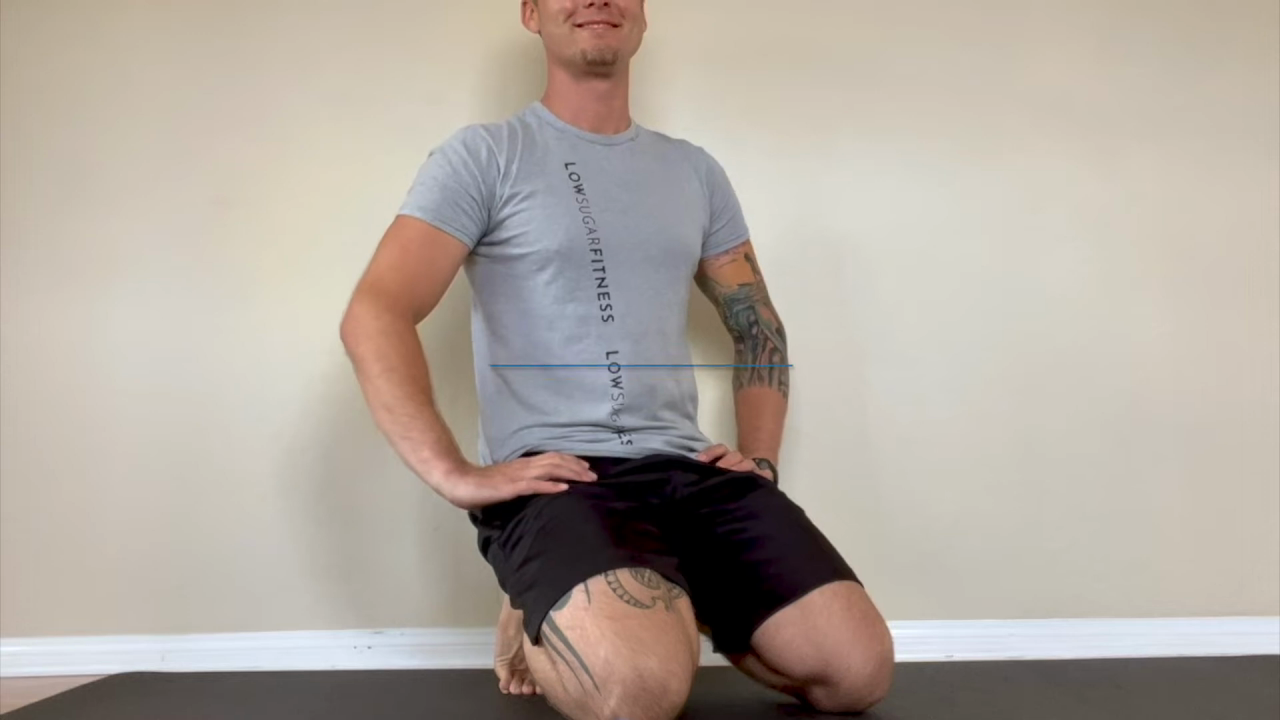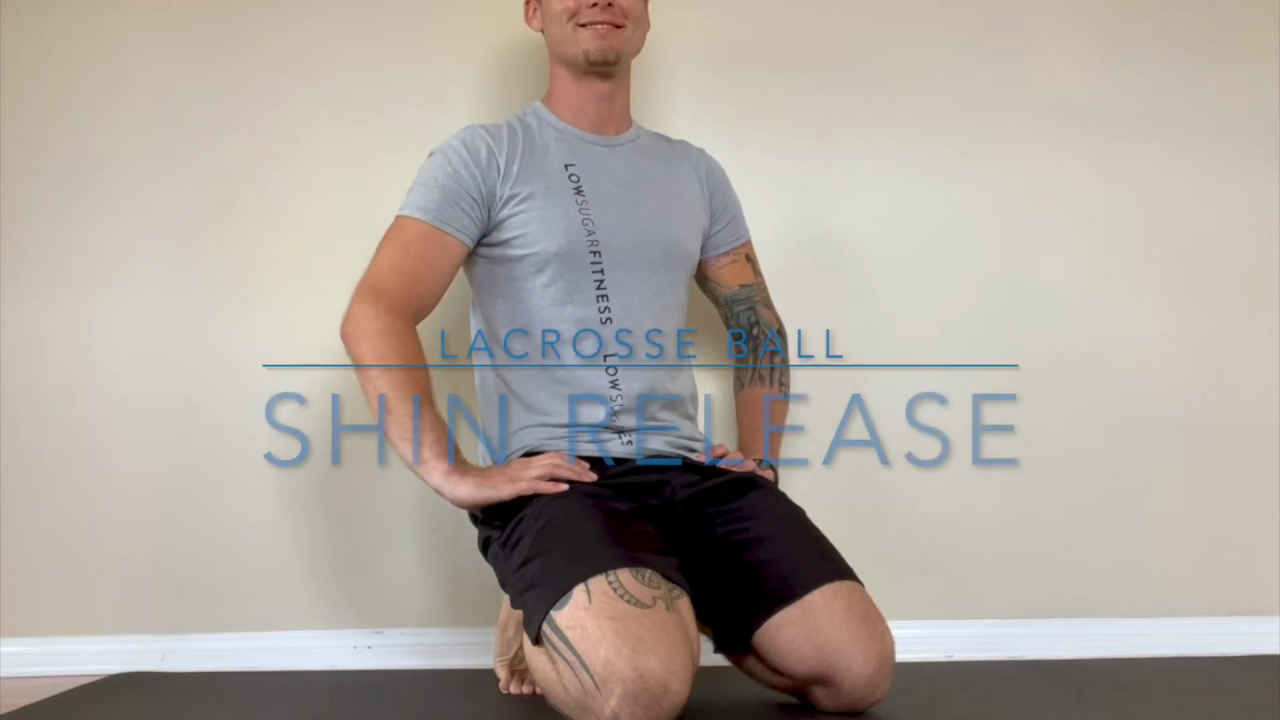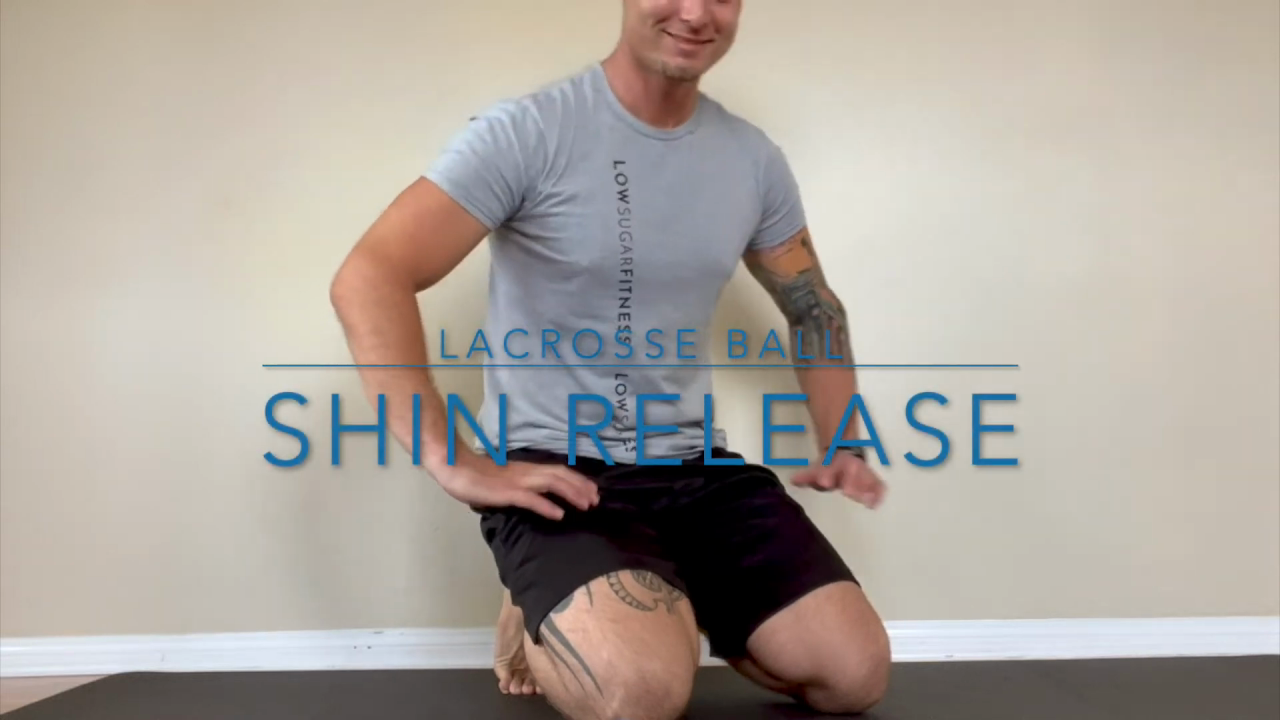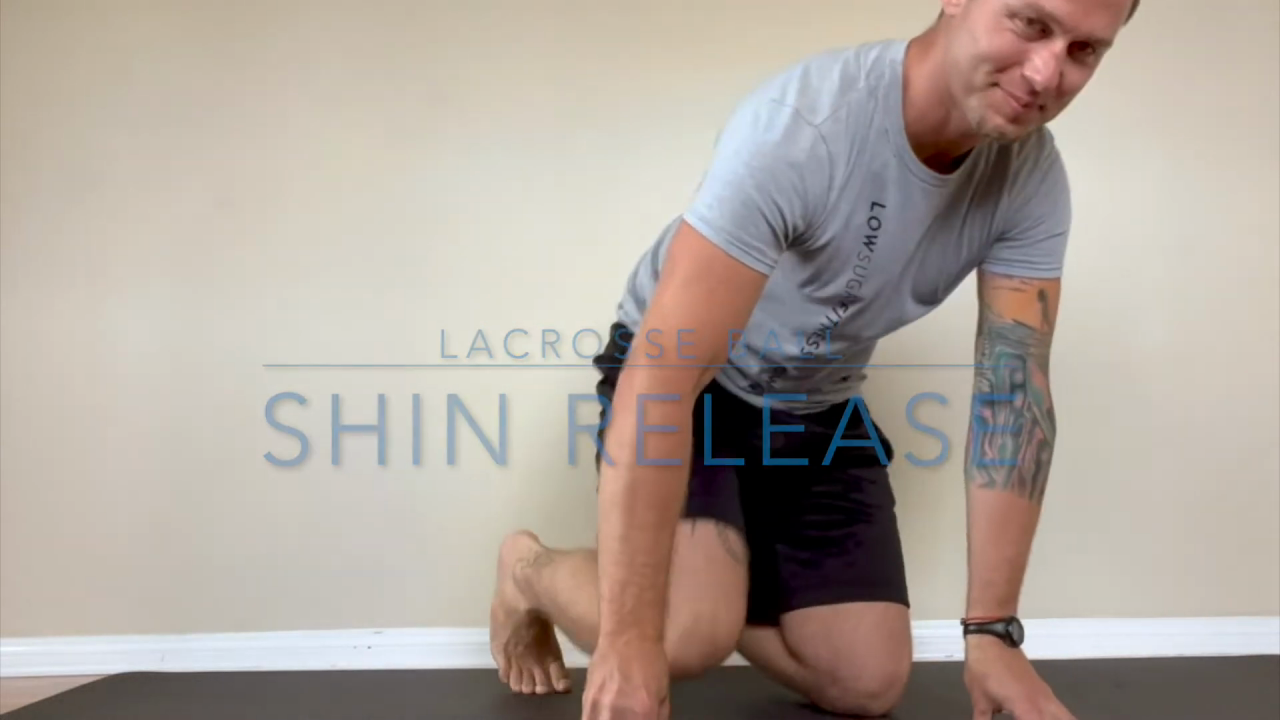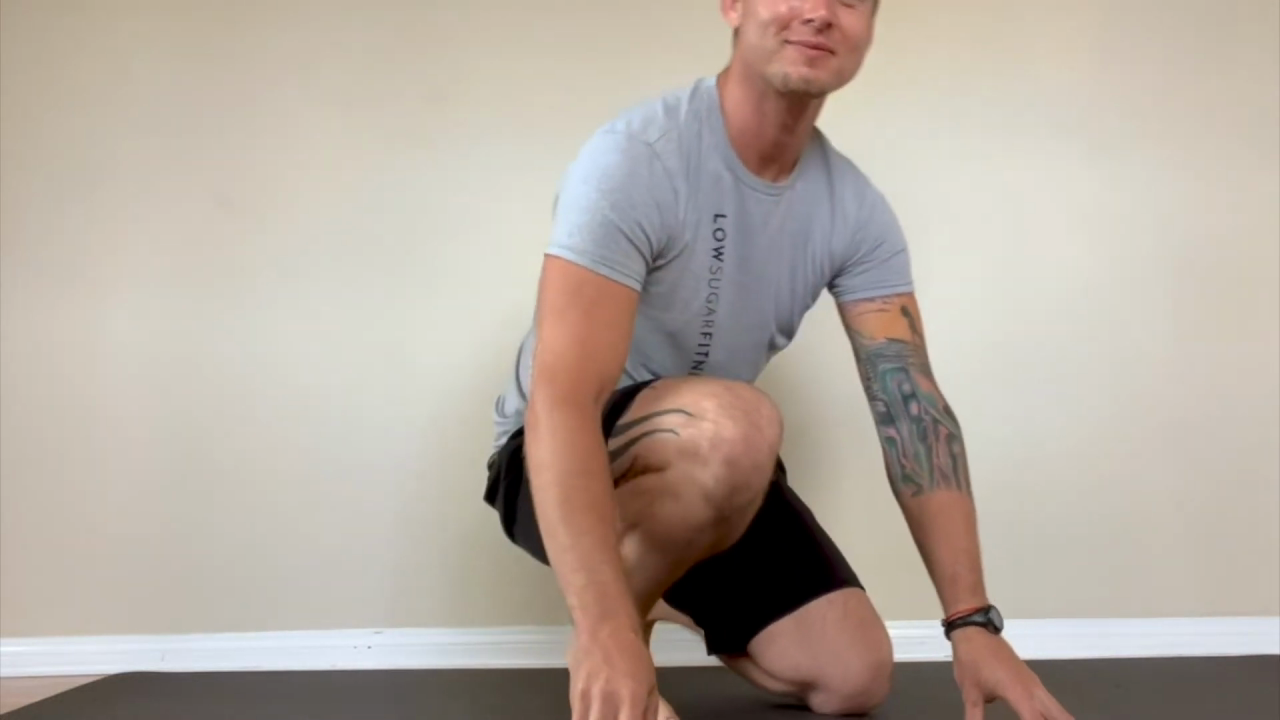
dt=1s
person 1, frame 1
left shoulder: (694, 171)
right shoulder: (484, 156)
left elbow: (758, 327)
right elbow: (374, 317)
left wrist: (759, 460)
right wrist: (455, 475)
left hip: (690, 468)
right hip: (553, 473)
left ankle: (674, 603)
right ankle: (545, 622)
person 1, frame 2
left shoulder: (695, 171)
right shoulder: (484, 155)
left elbow: (758, 327)
right elbow: (375, 317)
left wrist: (760, 459)
right wrist: (454, 474)
left hip: (690, 469)
right hip: (553, 475)
left ankle: (665, 602)
right ankle: (545, 619)
person 1, frame 3
left shoulder: (753, 159)
right shoulder: (529, 132)
left elbow: (815, 312)
right elbow: (369, 280)
left wrist: (838, 445)
right wrist: (450, 460)
left hip: (698, 468)
right hip: (555, 472)
left ankle: (670, 600)
right ankle: (546, 619)
person 1, frame 4
left shoulder: (1034, 178)
right shoulder: (799, 125)
left elbow: (1014, 397)
right elbow: (661, 374)
left wrist: (992, 630)
right wrist: (629, 635)
left hip: (820, 410)
right hip: (690, 382)
right knee: (689, 634)
left ankle: (690, 588)
right ankle: (533, 573)
person 1, frame 5
left shoulder: (854, 207)
right shoulder: (635, 157)
left elbow: (908, 403)
right elbow: (560, 400)
left wrist: (972, 622)
right wrist: (607, 630)
left hip: (713, 471)
right hip: (571, 459)
right knee: (735, 423)
left ankle: (660, 595)
right ankle: (621, 612)
